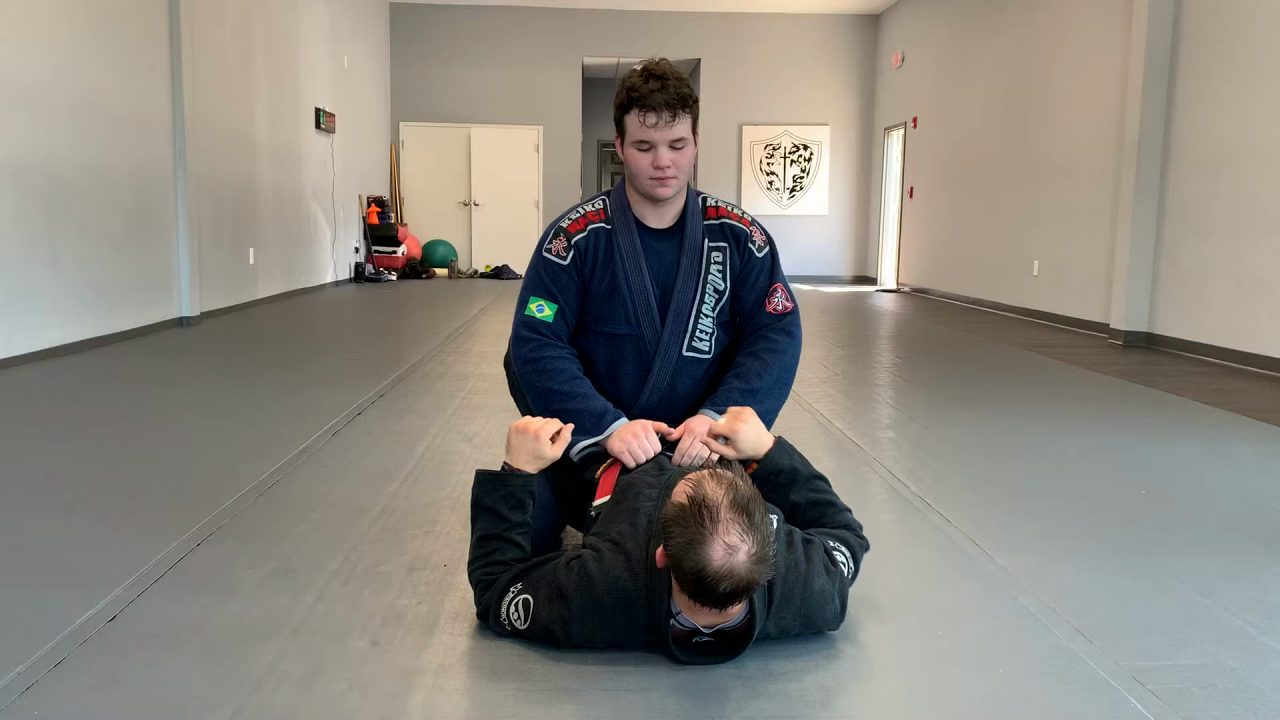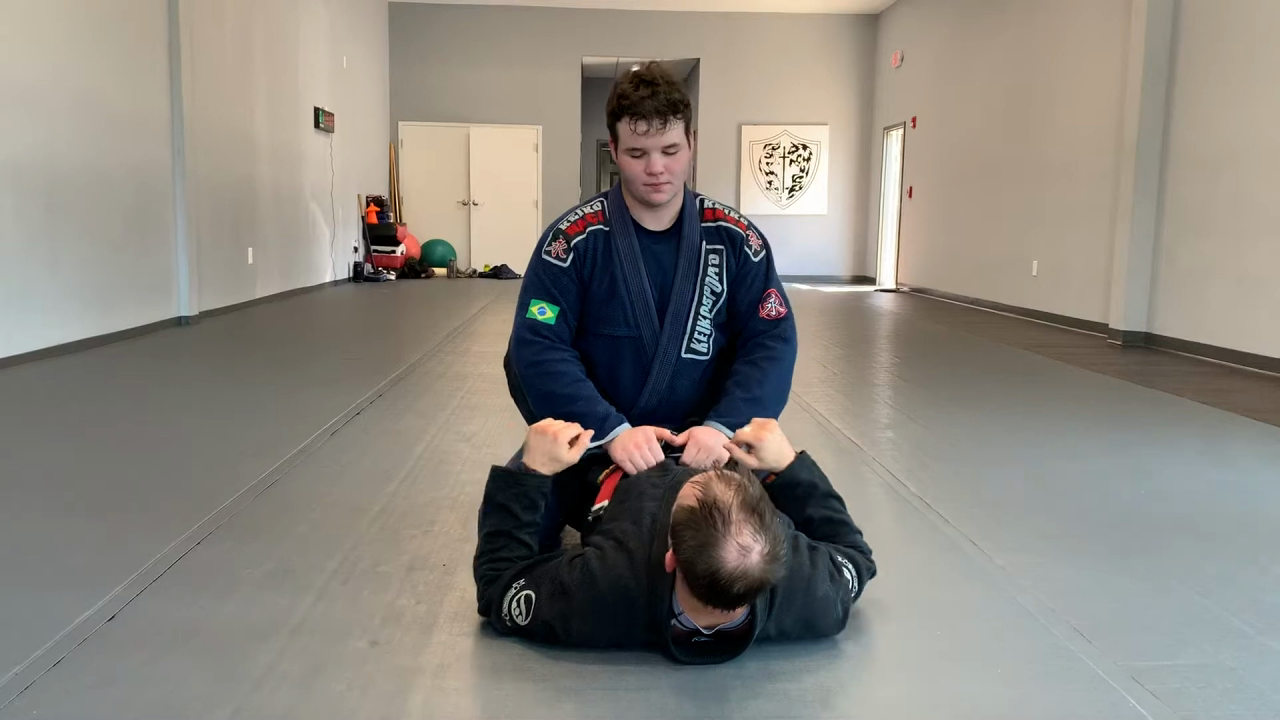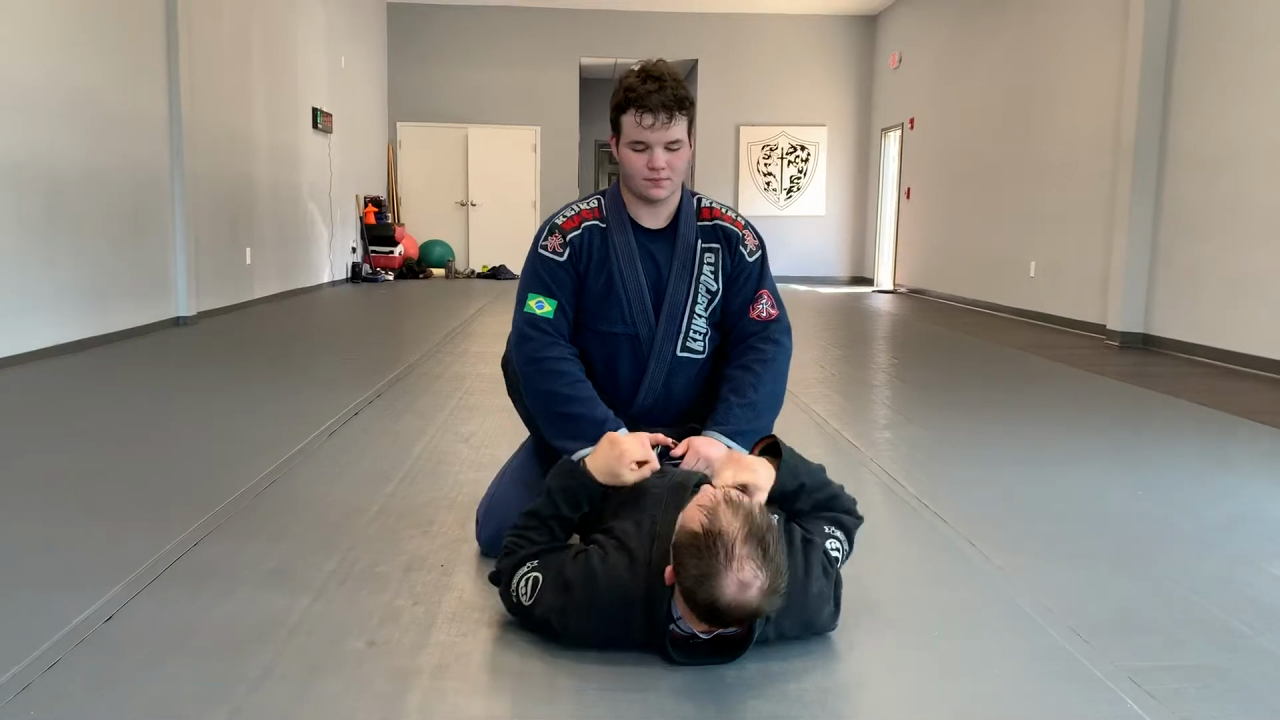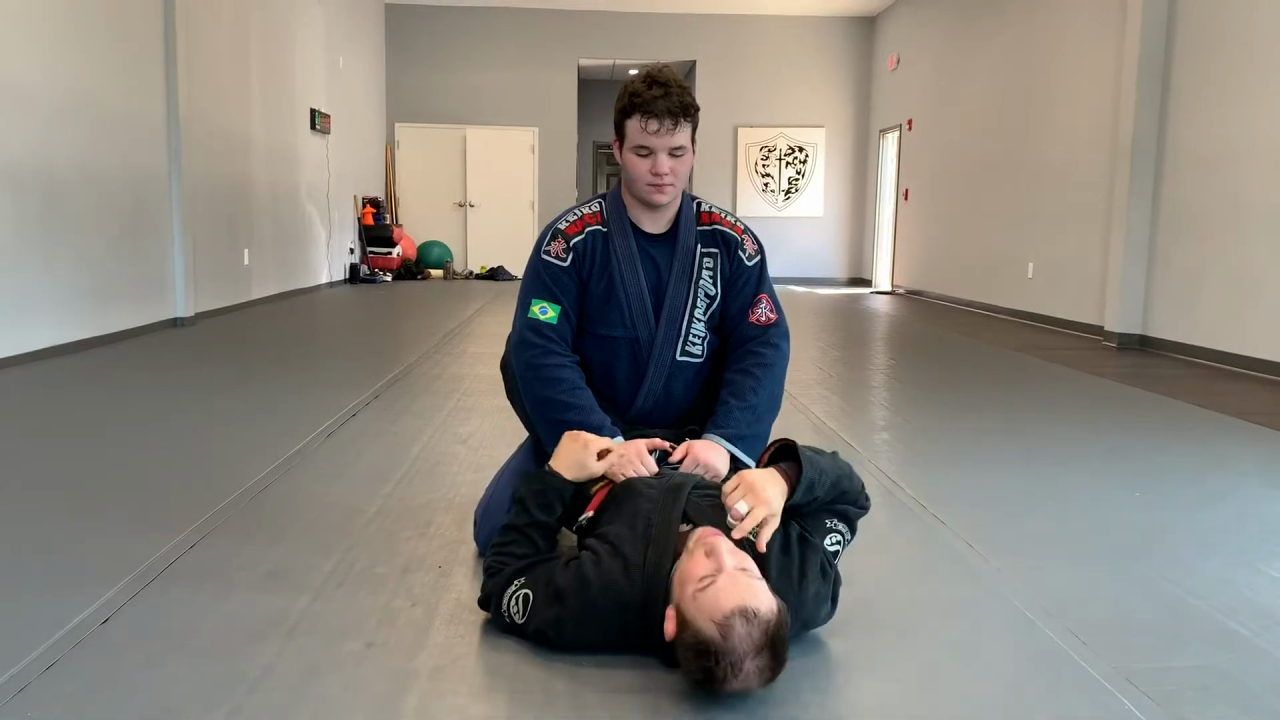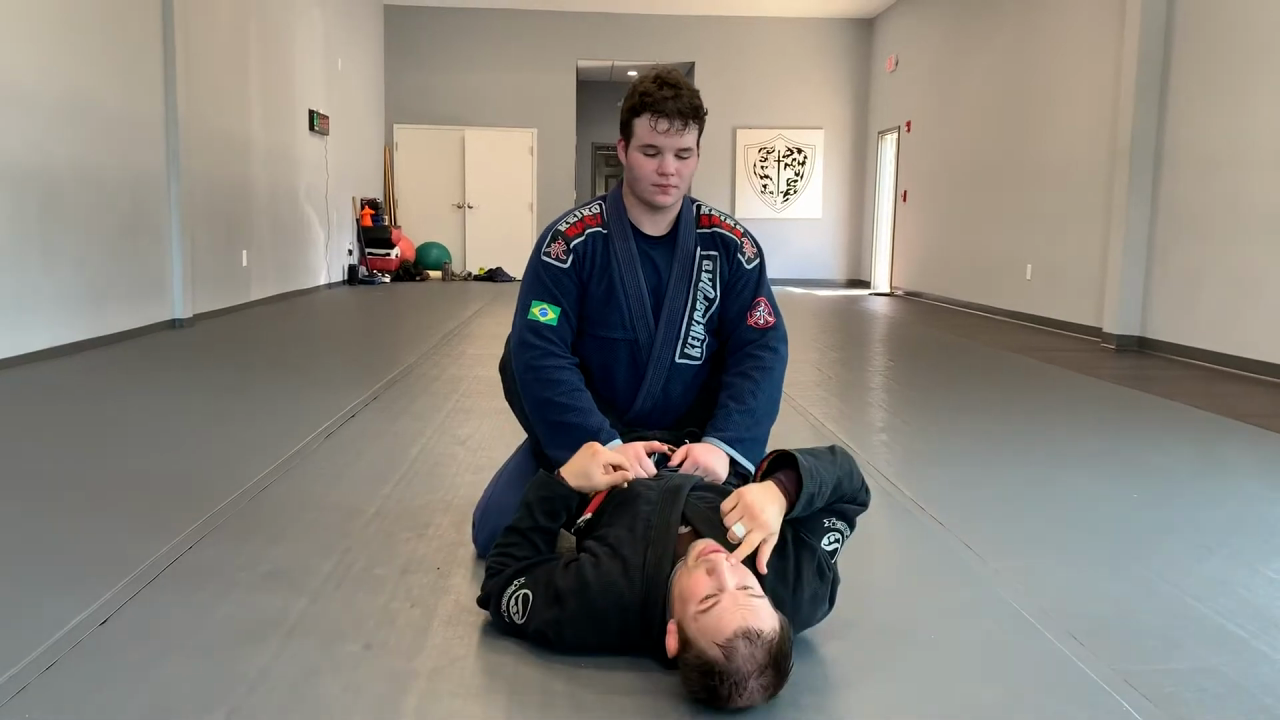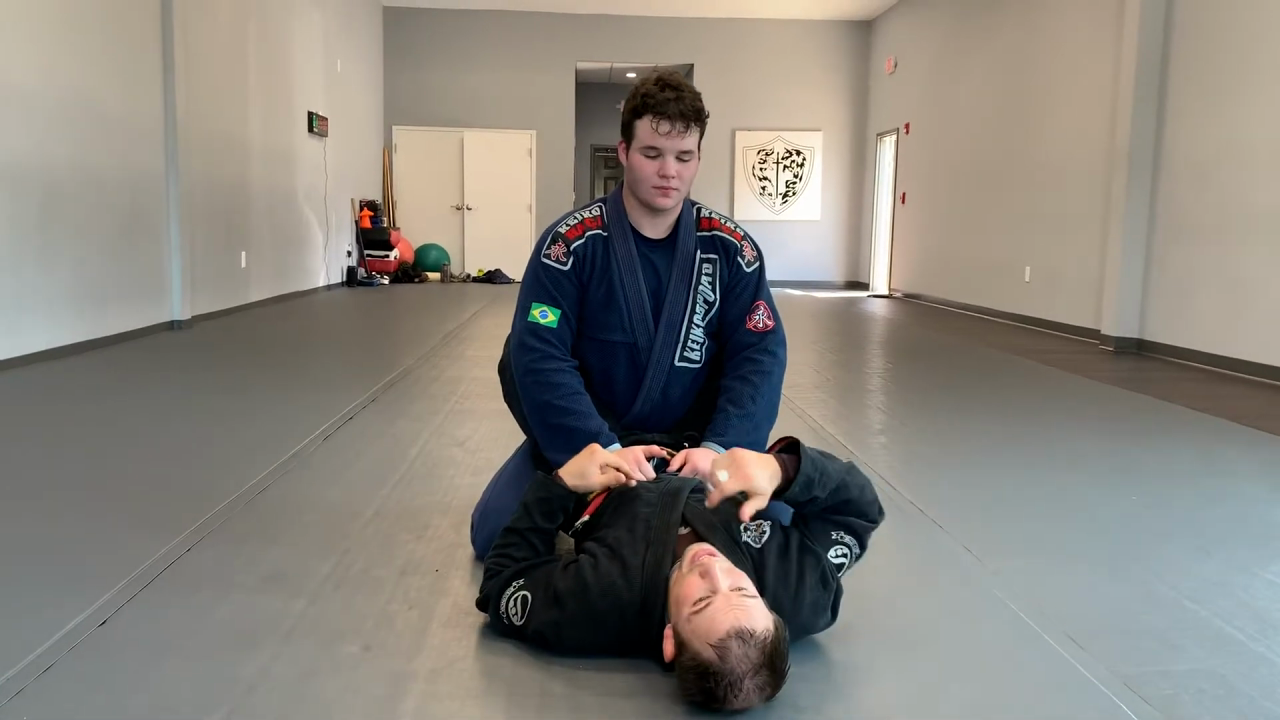
dt=0.3s
person 1, frame 1
left shoulder: (739, 237)
right shoulder: (574, 236)
left elbow: (775, 335)
right elbow: (535, 347)
left wrist: (720, 417)
right wrist: (609, 426)
left hip: (704, 436)
right hip: (592, 436)
person 1, frame 2
left shoulder: (735, 237)
right shoulder: (574, 238)
left elbow: (772, 342)
right elbow: (537, 348)
left wrist: (723, 426)
right wrist: (611, 430)
left hip: (700, 439)
right hip: (592, 435)
person 1, frame 3
left shoulder: (730, 237)
right shoulder: (570, 234)
left elbow: (764, 342)
right elbow: (537, 346)
left wrist: (722, 434)
right wrist: (606, 435)
left hip: (693, 437)
right hip: (585, 435)
right knee: (500, 530)
person 1, frame 4
left shoulder: (729, 241)
right shoulder: (572, 238)
left elbow: (762, 346)
right elbow: (539, 353)
left wrist: (723, 439)
right wrist: (603, 443)
left hip: (693, 440)
right hip: (585, 436)
right knee: (499, 530)
person 1, frame 5
left shoulder: (729, 245)
right shoulder: (572, 240)
left elbow: (761, 350)
right elbow: (538, 354)
left wrist: (721, 442)
right wrist: (602, 446)
left hip: (693, 439)
right hip: (584, 439)
right knee: (497, 532)
person 1, frame 6
left shoulder: (730, 247)
right shoulder: (571, 242)
left elbow: (759, 354)
right elbow: (538, 357)
left wrist: (719, 447)
right wrist: (600, 451)
left hip: (692, 441)
right hip: (583, 440)
right knee: (496, 533)
person 2, frame 1
left shoulder: (599, 598)
right shoulder: (811, 596)
left elbow: (494, 589)
right elbow: (845, 534)
left wrist: (518, 470)
right wrist: (769, 451)
person 2, frame 2
left shoulder: (600, 598)
right shoulder: (814, 603)
left elbow: (499, 588)
right elbow: (853, 555)
left wrist: (532, 471)
right wrist: (788, 464)
person 2, frame 3
left shoulder: (597, 598)
right shoulder: (809, 599)
left elbow: (515, 569)
right elbow: (838, 510)
left wrist: (587, 476)
right wrist: (773, 467)
person 2, frame 4
left shoulder: (594, 604)
right shoulder: (806, 593)
left elbow: (502, 585)
right elbow: (846, 494)
left wrist: (556, 477)
right wrist: (785, 475)
person 2, frame 5
left shoulder: (596, 609)
right shoulder: (802, 592)
left elbow: (502, 586)
right elbow: (847, 486)
left wrist: (561, 484)
right wrist: (783, 488)
person 2, frame 6
left shoulder: (594, 612)
right shoulder: (802, 598)
left elbow: (500, 585)
right elbow: (858, 505)
left wrist: (559, 485)
right wrist: (784, 467)
